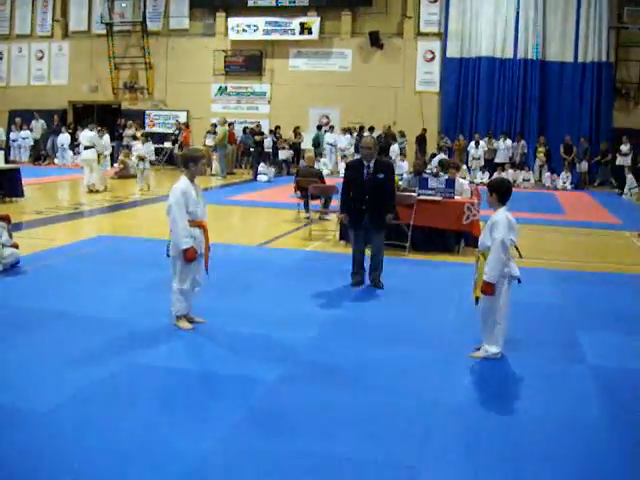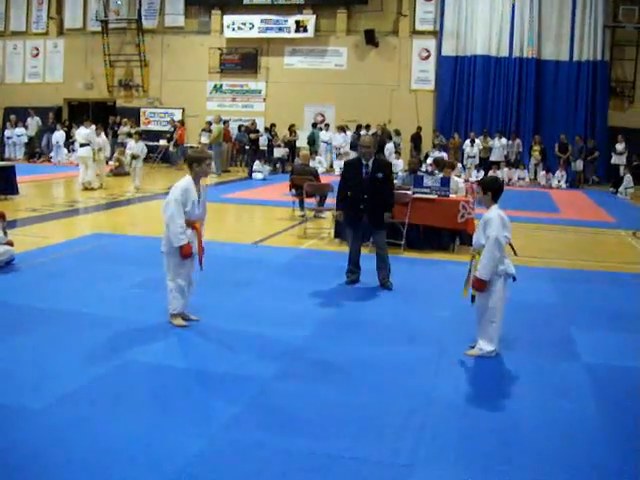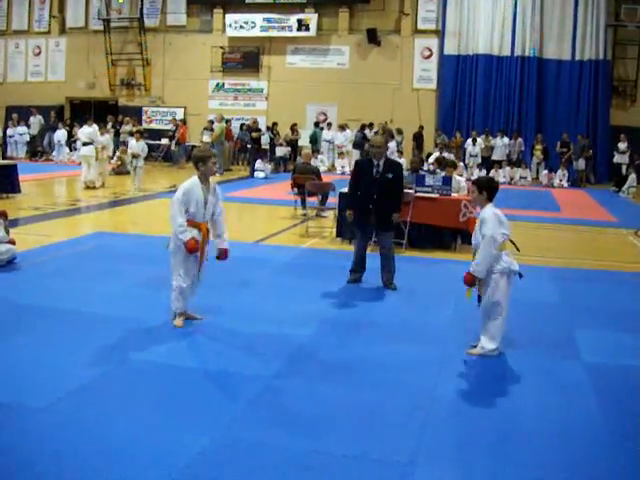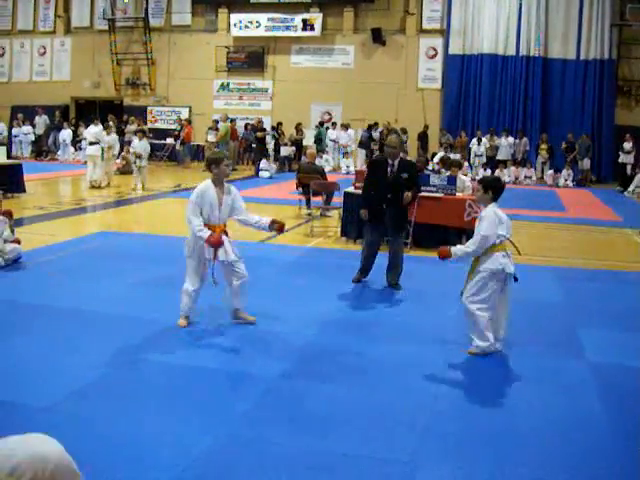
dt=0.2s
person 1, frame 1
left shoulder: (500, 219)
right shoulder: (500, 216)
left elbow: (498, 251)
left wrist: (489, 278)
left hip: (496, 272)
right hip: (494, 270)
left knee: (494, 311)
right knee: (489, 310)
left ankle: (491, 349)
right ankle: (490, 344)
person 1, frame 2
left shoulder: (493, 217)
right shoulder: (492, 214)
left elbow: (492, 249)
left wrist: (481, 275)
right wrist: (480, 272)
left hip: (492, 270)
right hip: (491, 268)
left knee: (489, 309)
right knee: (484, 308)
left ankle: (486, 347)
right ankle: (484, 342)
person 1, frame 3
left shoulder: (488, 215)
right shoulder: (490, 213)
left elbow: (489, 248)
left wrist: (475, 272)
right wrist: (477, 270)
left hip: (496, 267)
right hip: (496, 266)
left knee: (493, 307)
right knee: (490, 306)
left ankle: (489, 345)
right ankle: (487, 342)
person 1, frame 4
left shoulder: (488, 214)
right shoulder: (497, 213)
left elbow: (479, 243)
left wrist: (452, 252)
left hip: (491, 264)
right hip: (500, 262)
left knee: (472, 301)
right knee: (497, 305)
left ankle: (485, 342)
right ankle: (495, 342)
person 2, frame 1
left shoulder: (195, 186)
right shoulder: (180, 189)
right elbow: (178, 221)
left wrist: (203, 241)
right wrist: (186, 246)
left hip: (197, 239)
right hip: (184, 241)
left knee: (194, 280)
right knee: (182, 280)
left ankle: (187, 313)
right ankle: (179, 316)
person 2, frame 2
left shoulder: (201, 188)
right shoulder: (182, 187)
right elbow: (173, 217)
left wrist: (197, 241)
right wrist: (182, 242)
left hip: (192, 236)
right hip: (177, 239)
left knee: (187, 278)
right knee: (176, 277)
left ankle: (180, 310)
right ankle: (175, 313)
person 2, frame 3
left shoulder: (214, 189)
right shoulder: (188, 187)
left elbow: (218, 217)
right elbow: (176, 216)
left wrist: (222, 243)
right wrist: (188, 239)
left hip: (200, 236)
right hip: (183, 238)
left knee: (194, 277)
right knee: (182, 278)
left ankle: (182, 309)
right ankle: (178, 313)
person 2, frame 4
left shoulder: (230, 191)
right shoulder: (202, 190)
left elbow: (243, 215)
right elbow: (192, 217)
left wrist: (269, 223)
right wrist: (207, 236)
left hip: (222, 238)
right hip: (201, 241)
left knee: (239, 274)
right knee: (193, 281)
left ankle: (237, 311)
right ankle: (185, 315)
person 3, frame 1
left shoulder: (386, 166)
right shoulder: (351, 166)
left elbow: (390, 191)
right elbow: (346, 190)
left wrist: (390, 211)
right wrist: (344, 210)
left hip: (378, 214)
right hip: (357, 213)
left knee: (377, 248)
right knee: (357, 248)
left ankle: (375, 278)
right ankle: (357, 276)
person 3, frame 2
left shoulder: (384, 165)
right shoulder: (350, 164)
left elbow: (389, 189)
right elbow: (343, 187)
left wrist: (388, 210)
right wrist: (340, 208)
left hip: (377, 213)
right hip: (355, 212)
left knee: (381, 247)
right knee: (354, 247)
left ankle: (384, 279)
right ankle: (353, 275)
person 3, frame 3
left shoulder: (395, 167)
right shoulder: (361, 164)
left elbow: (399, 190)
right elbow: (353, 187)
left wrist: (397, 210)
right wrist: (350, 207)
left hip: (385, 214)
right hip: (363, 212)
left knee: (387, 248)
right knee: (360, 246)
left ankle: (388, 280)
right ankle: (356, 274)
person 3, frame 4
left shoulder: (409, 166)
right shoulder: (375, 163)
left elbow: (416, 186)
right elbow: (367, 186)
left wrist: (411, 194)
right wrist: (364, 207)
left hip: (398, 213)
right hip: (376, 211)
left knee: (397, 249)
right knee: (370, 245)
left ankle: (393, 279)
right ankle: (361, 273)
